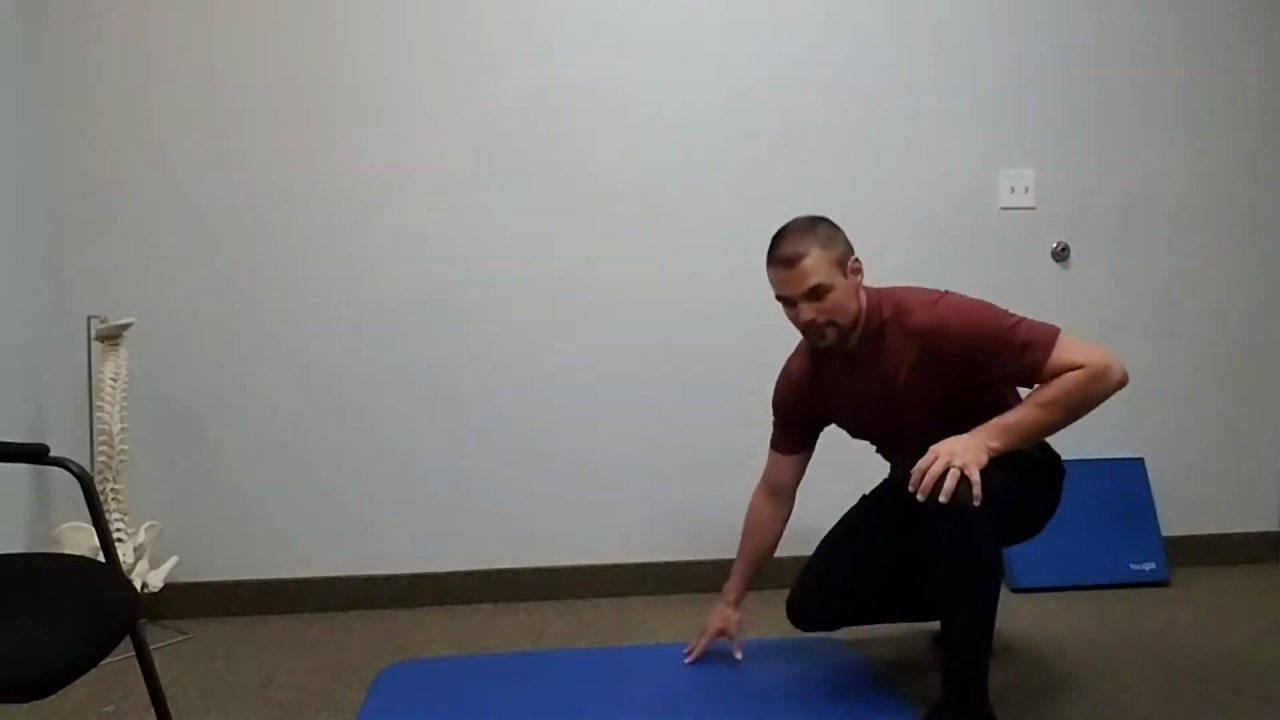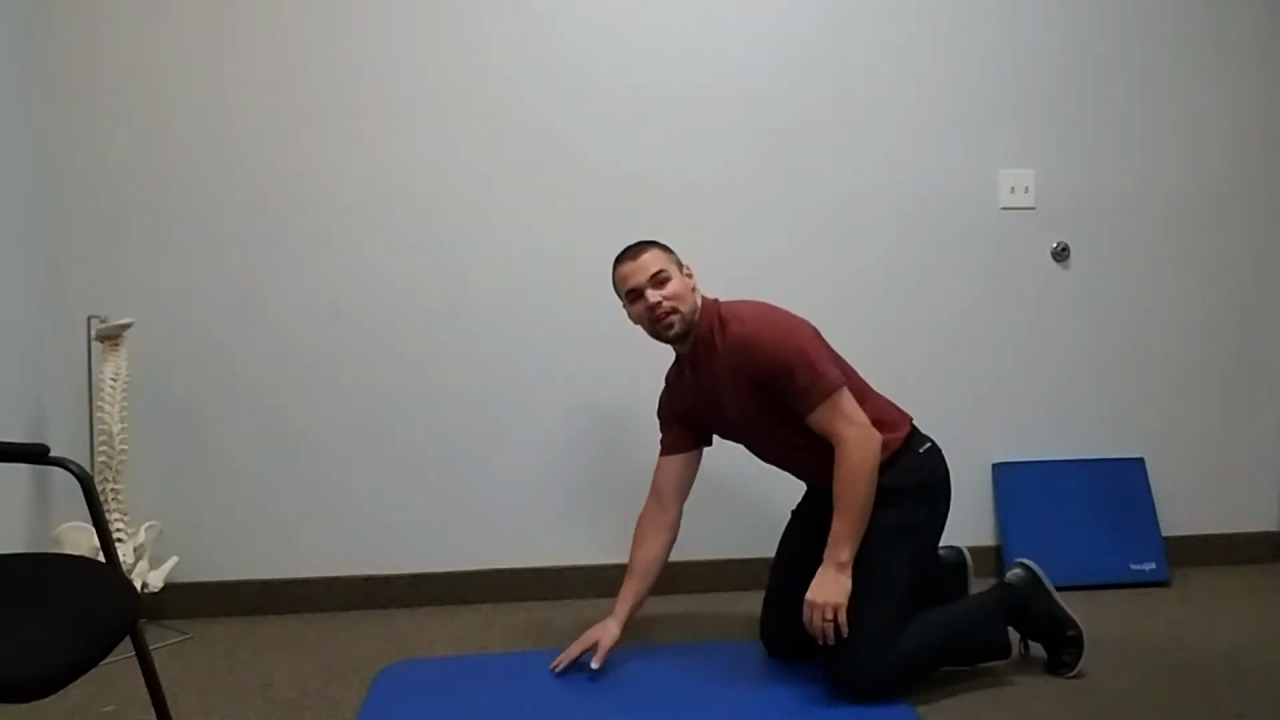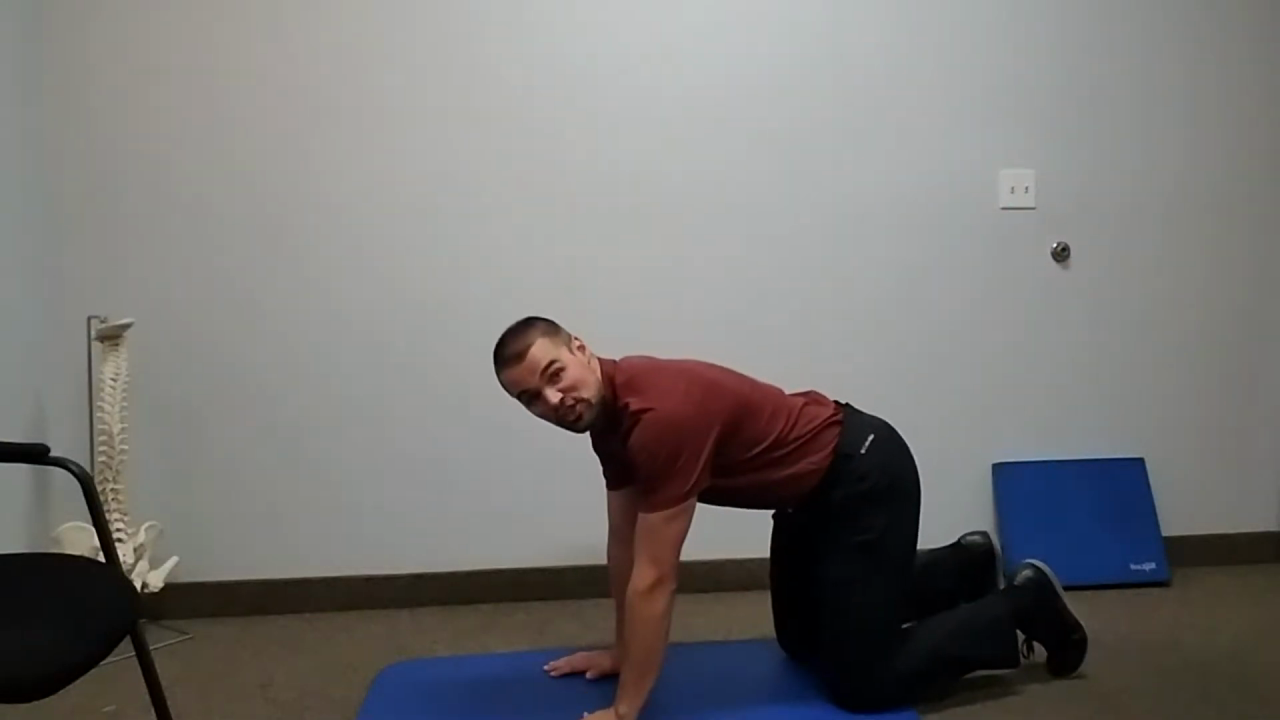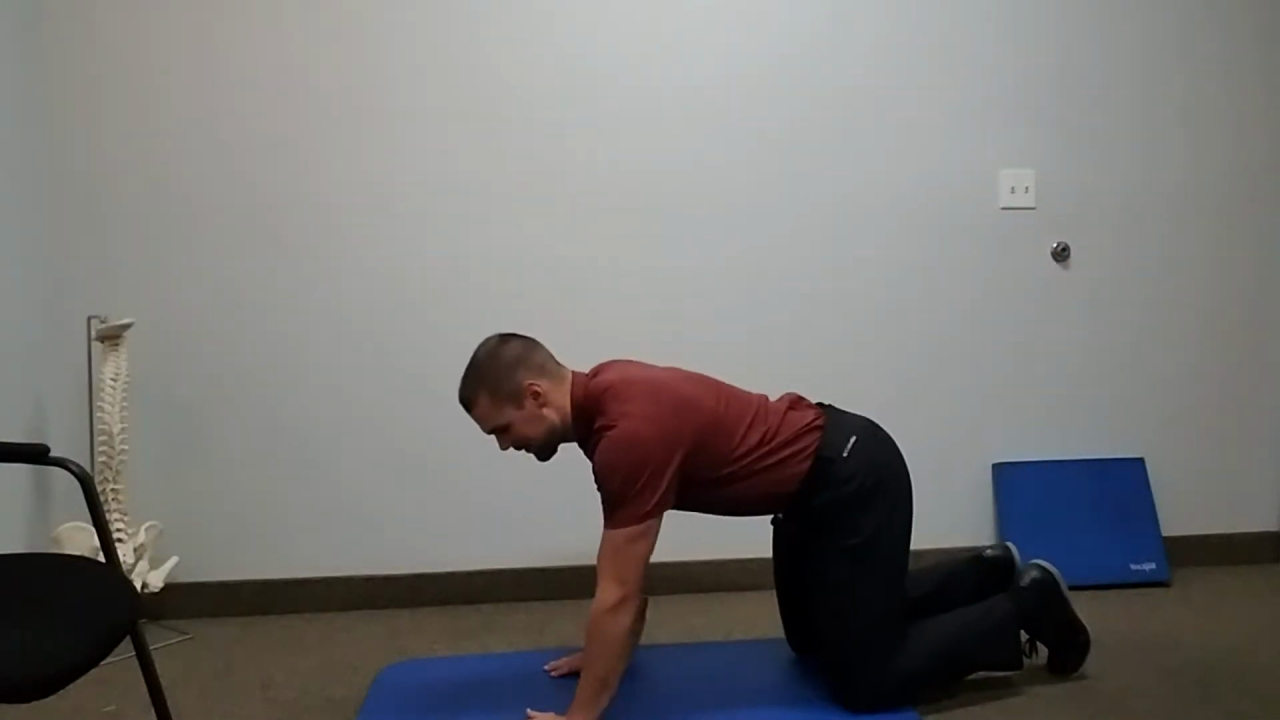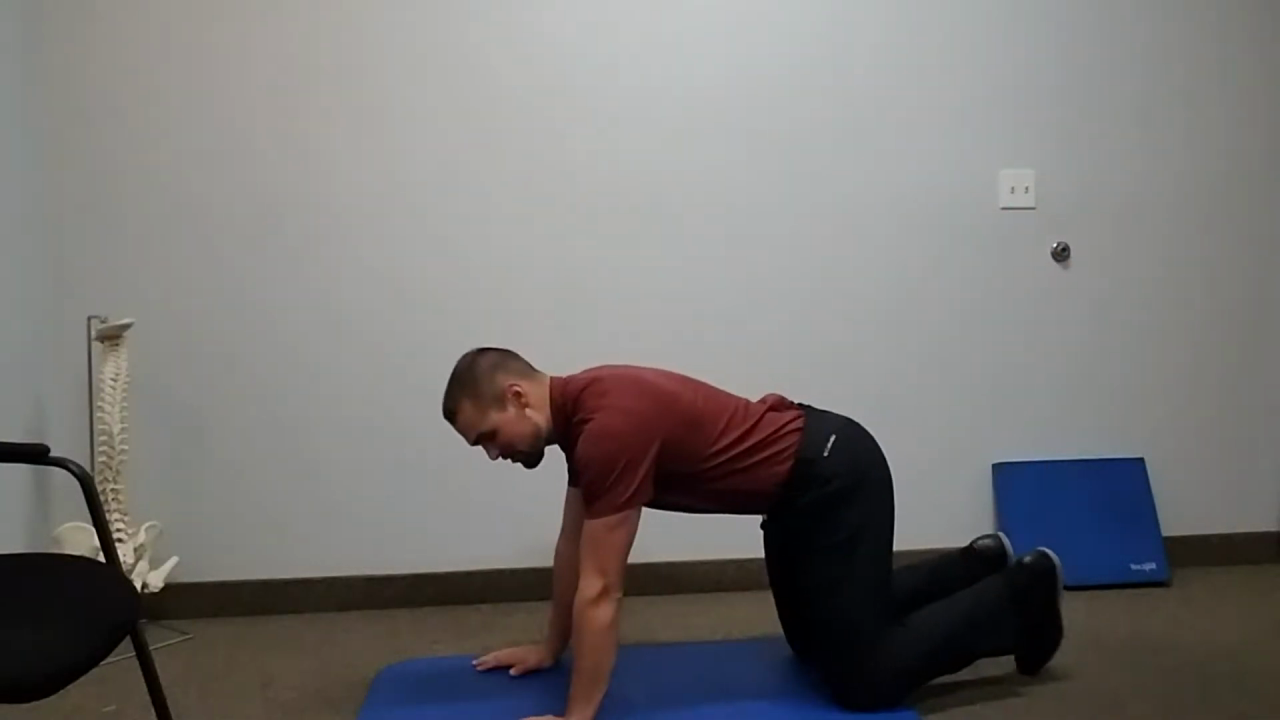
dt=1s
person 1, frame 1
left shoulder: (940, 324)
right shoulder: (802, 378)
left elbow: (1102, 370)
right elbow: (775, 493)
left wrist: (982, 440)
right wrist: (730, 601)
left hip: (1012, 478)
right hip: (921, 480)
left knee: (953, 494)
right knee: (813, 605)
right ankle: (965, 596)
person 1, frame 2
left shoulder: (761, 335)
right shoulder: (681, 391)
left elbow: (859, 441)
right elbow: (663, 506)
left wrist: (838, 568)
right wrist: (616, 618)
left hip: (902, 479)
right hip: (835, 482)
left knee: (861, 670)
right knee: (783, 638)
left ankle: (1014, 601)
right ankle: (935, 576)
person 1, frame 3
left shoulder: (660, 416)
right shoulder: (607, 411)
left elbow: (653, 581)
right elbow: (623, 545)
right wrist: (621, 651)
left hip: (865, 474)
right hip: (812, 485)
right knee: (802, 641)
left ankle: (1023, 605)
right ankle: (965, 567)
person 1, frame 4
left shoulder: (630, 433)
right shoulder: (602, 394)
left elbow: (615, 597)
right elbow: (629, 550)
right wrist: (619, 649)
left hip: (853, 478)
right hip: (815, 478)
right knee: (814, 642)
left ankle: (1025, 605)
right ankle: (985, 575)
person 1, frame 5
left shoulder: (608, 429)
right shoulder: (581, 409)
left elbow: (599, 590)
right elbow: (573, 548)
right wrist: (550, 647)
left hip: (835, 476)
right hip: (799, 478)
right knee: (814, 641)
left ankle: (1020, 593)
right ankle: (976, 568)
